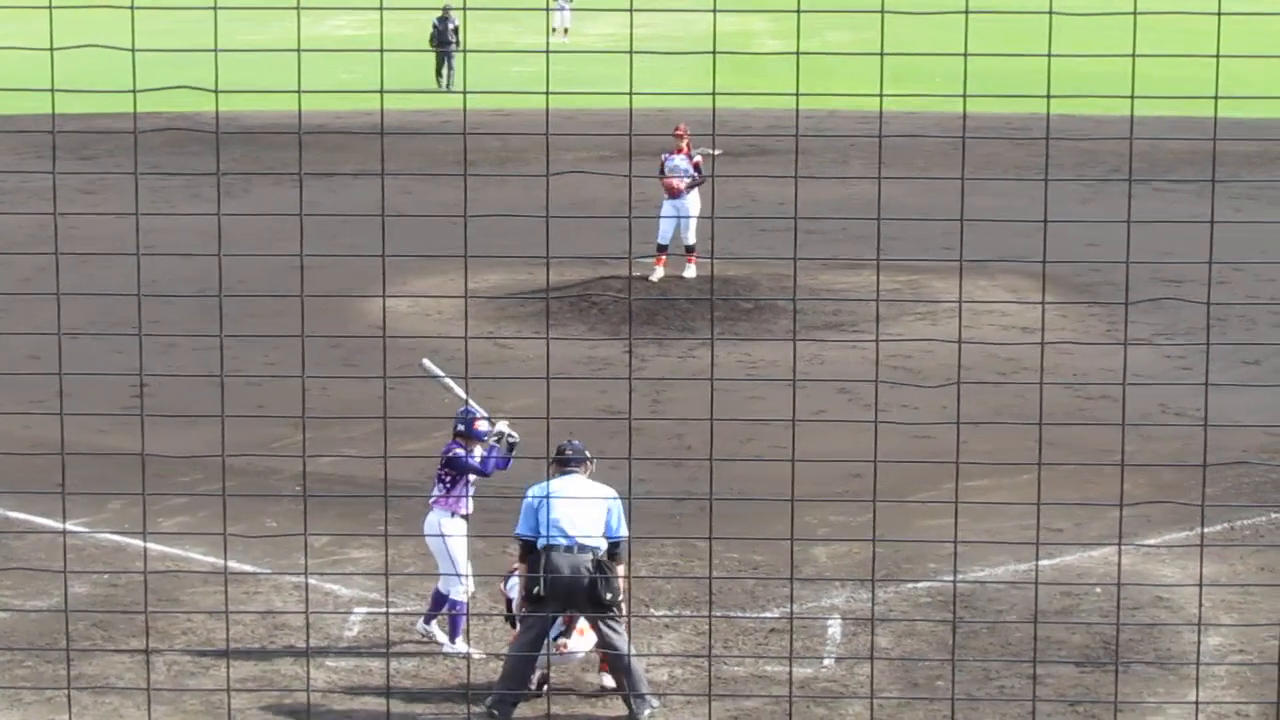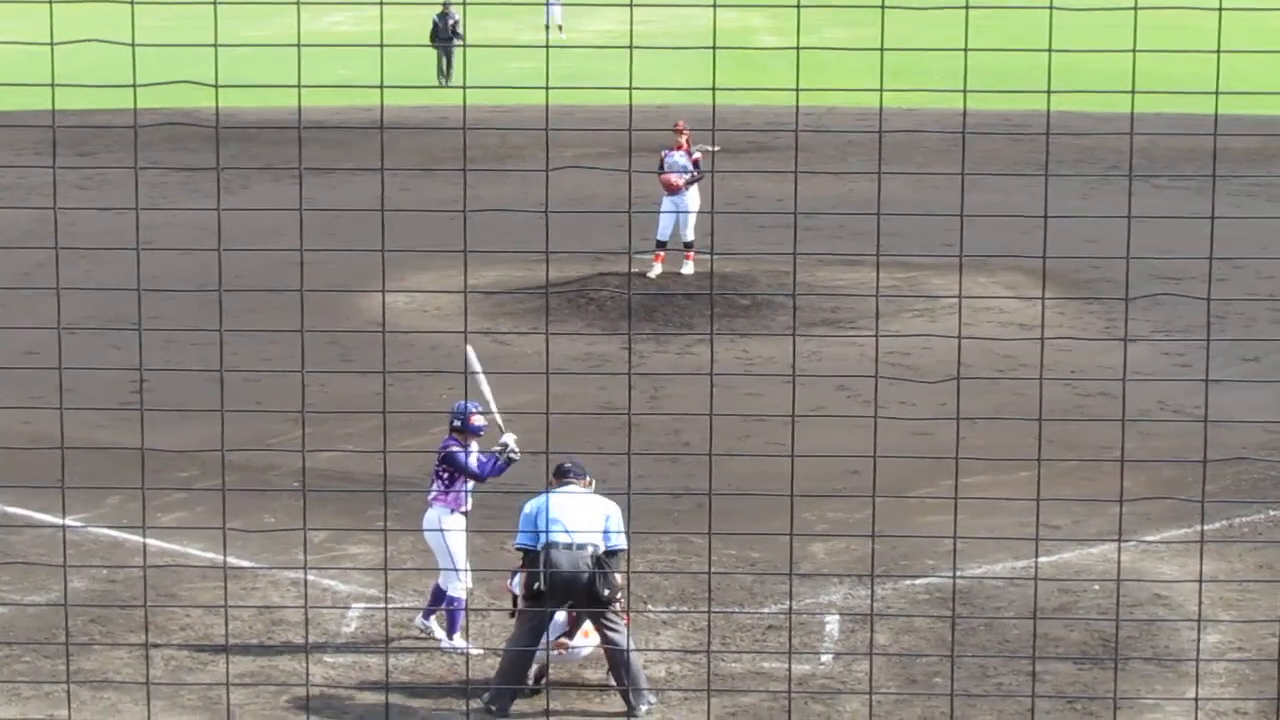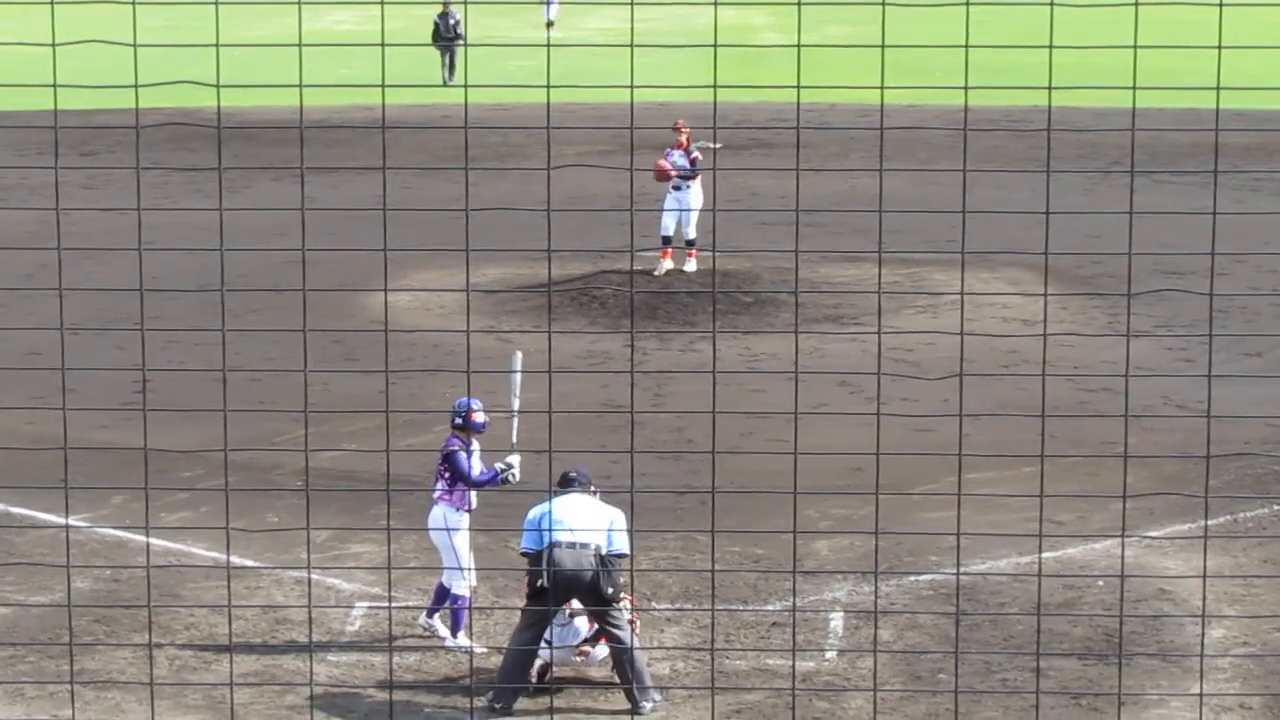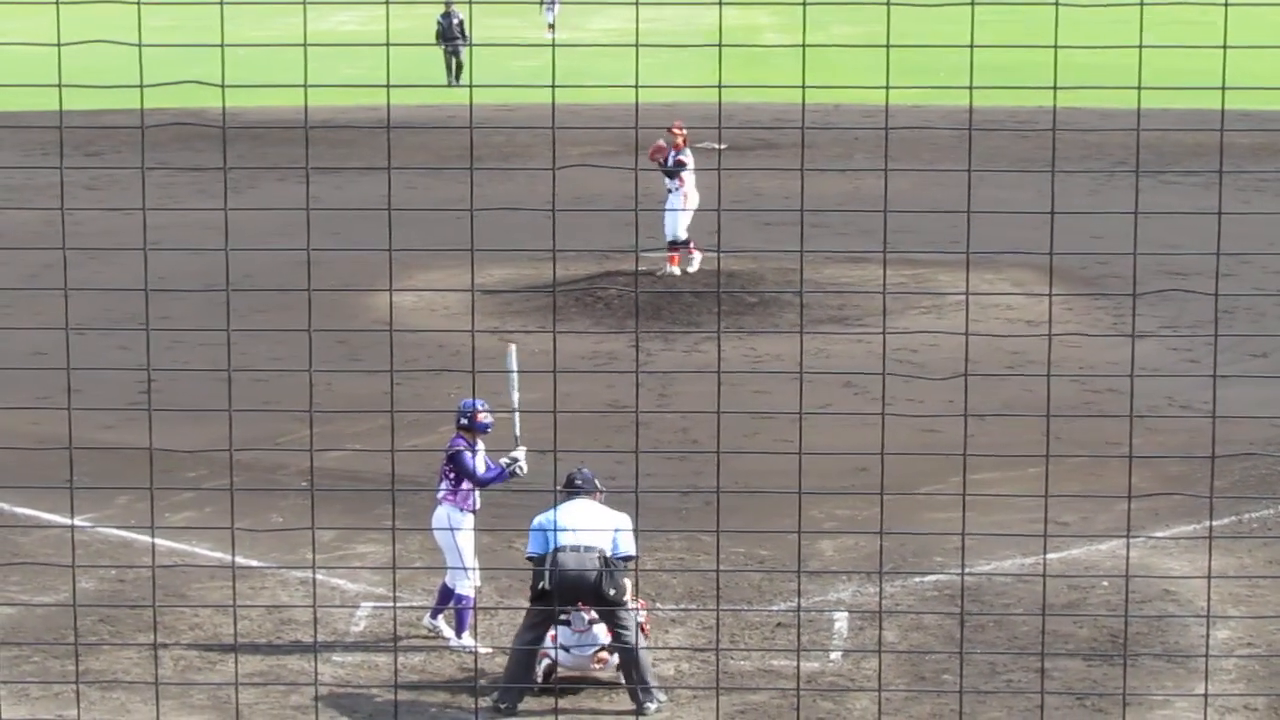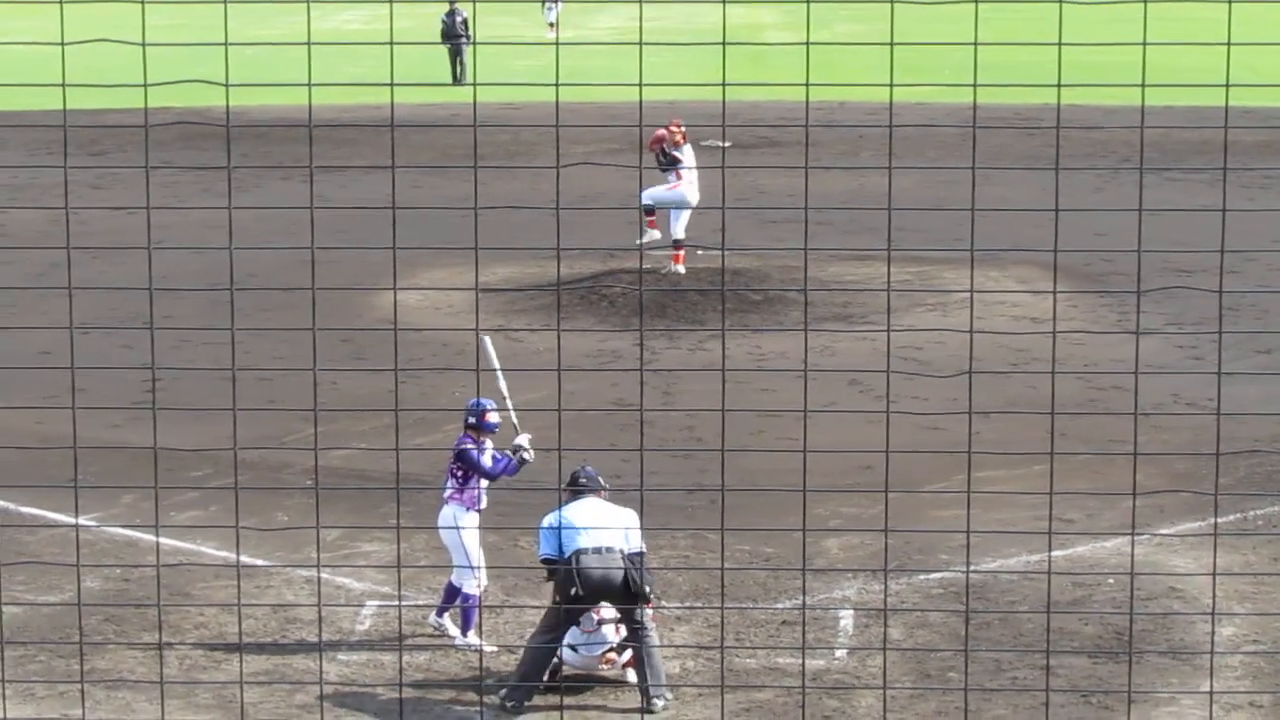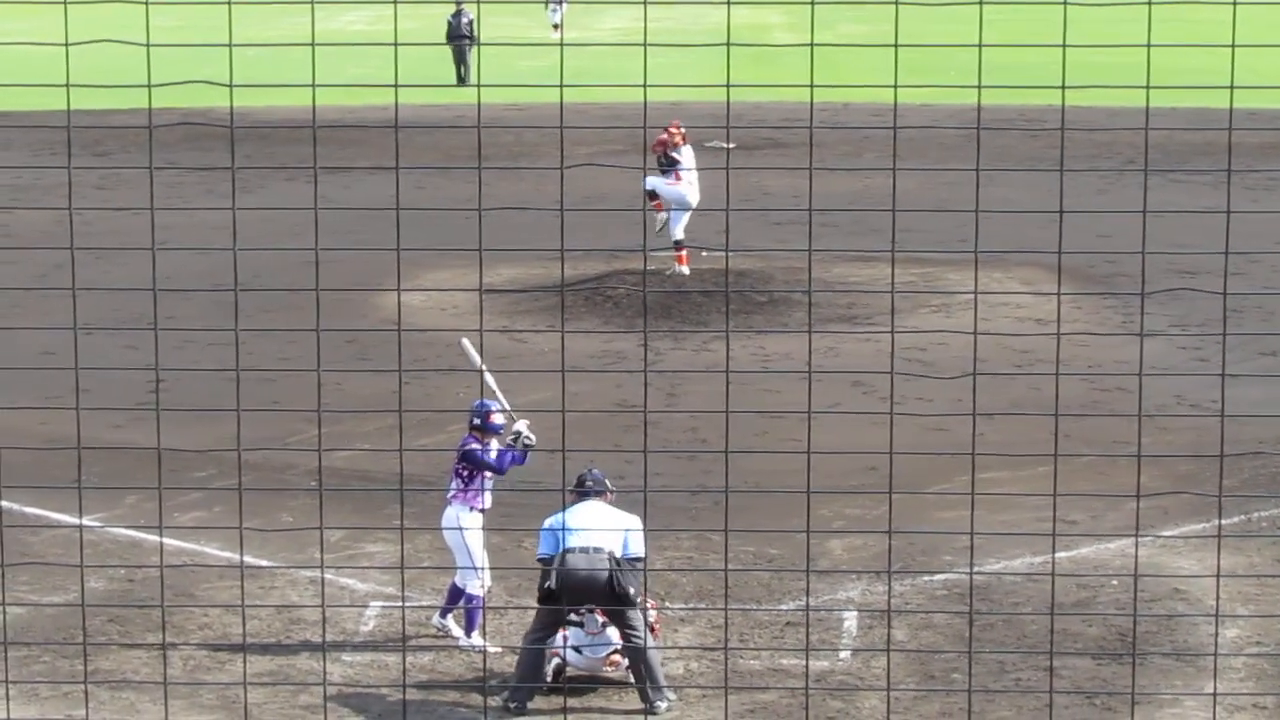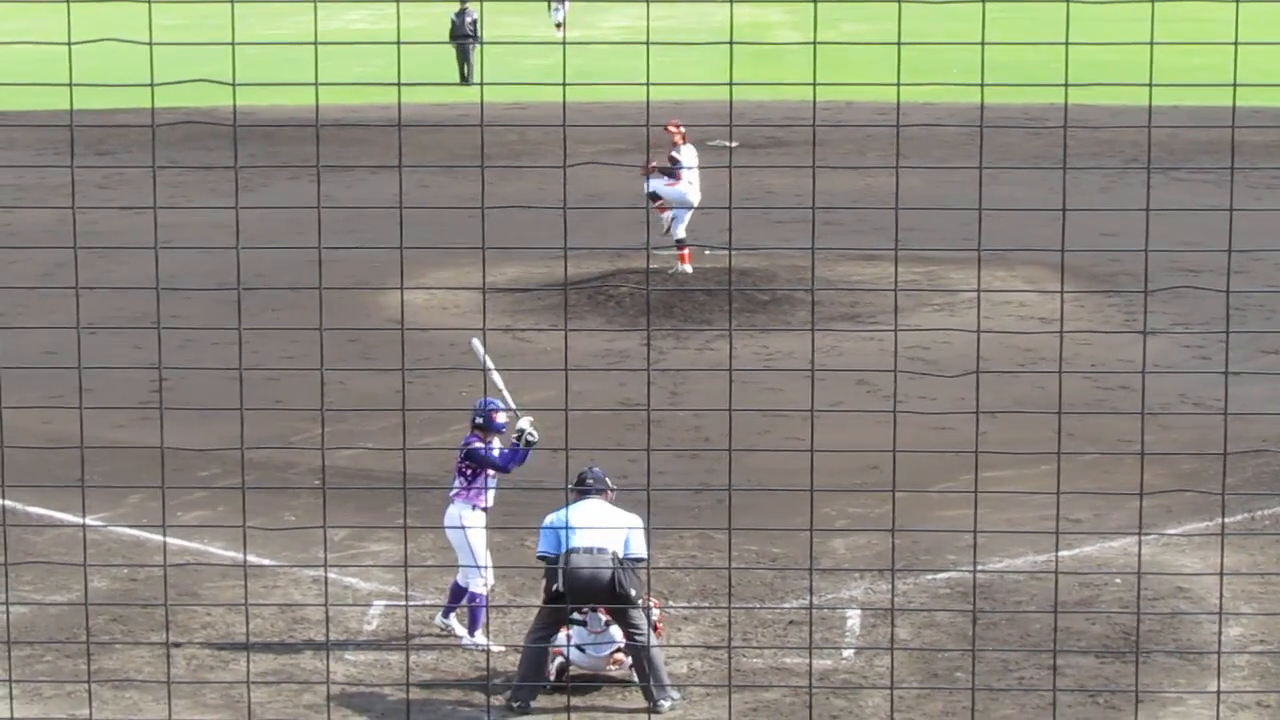
dt=0.3s
person 1, frame 1
left shoulder: (472, 450)
right shoulder: (454, 453)
left elbow: (500, 464)
right elbow: (485, 470)
left wrist: (509, 444)
right wrist: (496, 439)
left hip: (455, 522)
right hip: (443, 523)
left knee: (450, 579)
right knee: (461, 583)
left ankle: (428, 624)
right ankle: (454, 643)
person 1, frame 2
left shoulder: (469, 447)
right shoulder: (451, 450)
left elbow: (492, 471)
right elbow: (480, 475)
left wrist: (508, 457)
right wrist: (500, 448)
left hip: (453, 519)
right hip: (443, 519)
left knee: (451, 575)
right knee: (459, 579)
left ankle: (426, 619)
right ankle: (452, 638)
person 1, frame 3
left shoulder: (471, 445)
right shoulder: (453, 448)
left elbow: (483, 476)
right elbow: (472, 482)
left wrist: (504, 476)
right wrist: (503, 467)
left hip: (457, 517)
right hip: (448, 517)
left knee: (455, 573)
right knee: (464, 578)
left ankle: (431, 617)
right ankle: (456, 637)
person 1, frame 4
left shoulder: (476, 446)
right shoulder: (458, 449)
left elbow: (490, 474)
right elbow: (480, 480)
left wrist: (511, 468)
right wrist: (509, 461)
left hip: (461, 517)
right hip: (452, 518)
left knee: (458, 574)
right knee: (467, 578)
left ankle: (434, 618)
right ankle: (461, 637)
person 1, frame 5
left shoulder: (484, 445)
right shoulder: (465, 448)
left elbow: (507, 469)
right elbow: (492, 474)
left wrist: (521, 458)
right wrist: (513, 450)
left hip: (466, 517)
right hip: (458, 517)
left knee: (464, 572)
right knee: (475, 577)
left ankle: (440, 617)
right ankle: (466, 636)
person 1, frame 6
left shoulder: (489, 444)
right shoulder: (470, 448)
left elbow: (516, 460)
right elbow: (500, 468)
left wrist: (525, 445)
right wrist: (514, 439)
left hip: (470, 517)
right hip: (462, 518)
left knee: (468, 573)
right knee: (478, 578)
left ankle: (443, 618)
right ankle: (470, 637)
person 1, frame 7
left shoulder: (491, 443)
right shoulder: (473, 447)
left elbow: (515, 461)
right elbow: (504, 466)
left wrist: (527, 443)
right wrist: (518, 436)
left hip: (472, 515)
right hip: (464, 516)
left knee: (469, 572)
right knee: (482, 576)
left ankle: (446, 617)
right ankle: (473, 636)
person 2, frame 1
left shoulder: (537, 492)
right shoulder: (606, 493)
left elbow: (527, 549)
right elbow: (616, 549)
left wrist: (524, 591)
right wrist: (618, 592)
left hip: (551, 566)
right hip: (590, 568)
left knee: (528, 637)
right knee: (615, 636)
person 2, frame 2
left shoulder: (536, 502)
right shoulder: (606, 503)
left elbow: (528, 554)
right elbow: (615, 553)
left wrist: (525, 597)
right wrist: (613, 591)
left hip: (550, 563)
right hip: (590, 565)
left knee: (525, 633)
right knee: (615, 632)
person 2, frame 3
left shoulder: (540, 510)
right shoulder: (611, 511)
left elbow: (532, 557)
right elbow: (616, 559)
left wrist: (535, 591)
right wrist: (615, 592)
left hip: (554, 564)
right hip: (592, 566)
left knee: (527, 631)
right knee: (620, 630)
left ankle: (502, 698)
right ankle: (643, 697)
person 2, frame 4
left shoulder: (545, 517)
right shoulder: (617, 516)
left elbow: (537, 560)
right elbow: (622, 562)
right wrist: (622, 593)
left hip: (557, 568)
right hip: (598, 569)
left knee: (529, 634)
right knee: (628, 632)
left ankle: (507, 699)
right ankle: (647, 698)
person 2, frame 5
left shoulder: (554, 518)
right shoulder: (625, 513)
left elbow: (552, 563)
right elbow: (636, 556)
left wrist: (561, 593)
right wrist: (639, 587)
left hip: (580, 572)
right hip: (620, 571)
left knee: (547, 634)
right knee: (643, 630)
left ankle: (515, 697)
right ankle: (655, 696)
person 2, frame 6
left shoulder: (555, 519)
right shoulder: (627, 518)
left elbow: (546, 562)
right elbow: (634, 563)
right wrist: (631, 594)
left hip: (566, 572)
right hip: (607, 571)
left knee: (538, 635)
right knee: (637, 635)
left ankle: (517, 699)
right ankle: (657, 698)
person 2, frame 7
left shoulder: (556, 517)
right shoulder: (628, 517)
left elbow: (548, 560)
right elbow: (634, 563)
left wrist: (559, 589)
right wrist: (632, 592)
left hip: (571, 570)
right hip: (610, 571)
left knee: (540, 633)
right knee: (640, 633)
left ankle: (520, 698)
right ankle: (661, 696)
